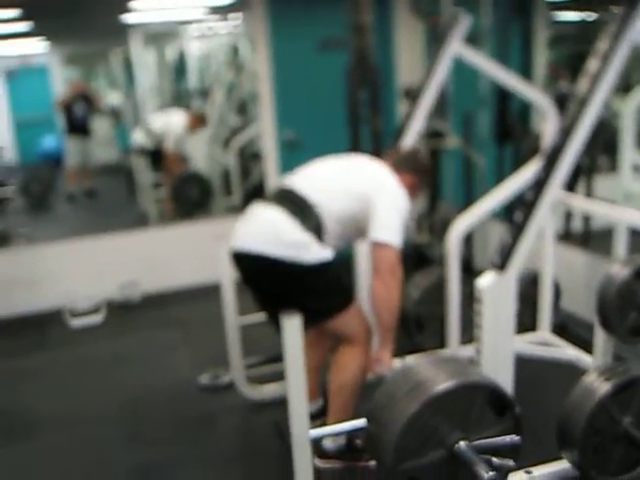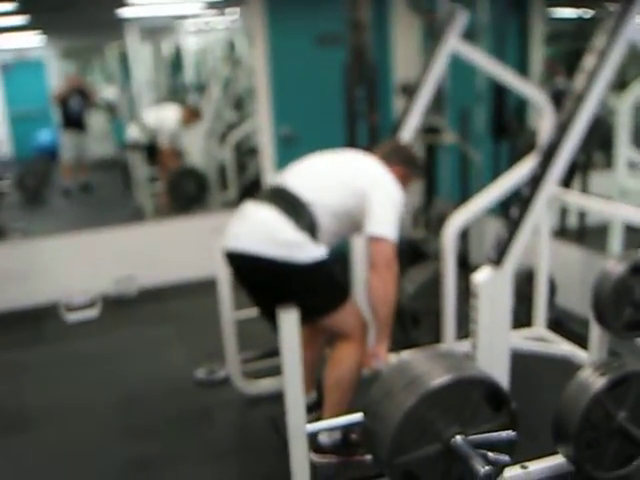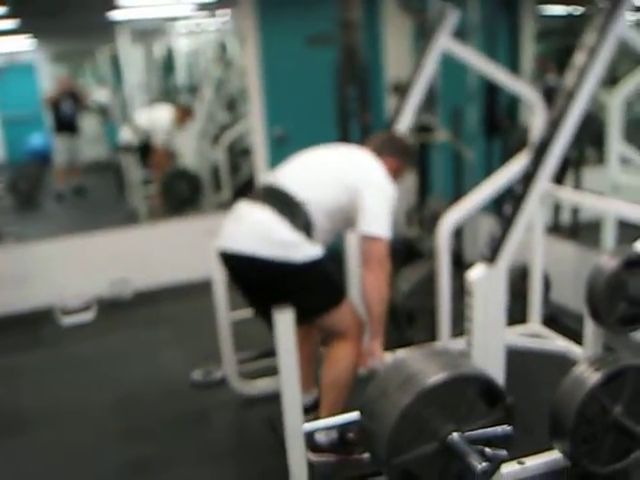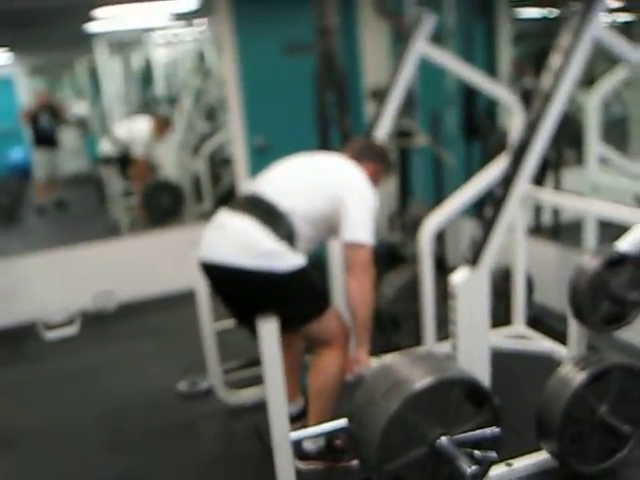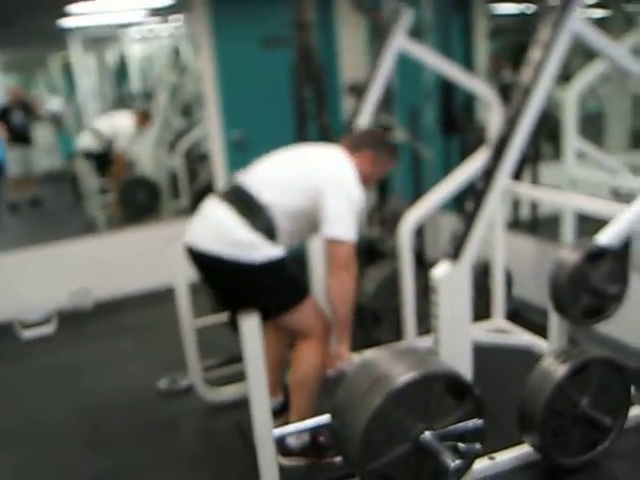
dt=0.3s
person 1, frame 1
left shoulder: (354, 167)
right shoulder: (392, 192)
right elbow: (386, 273)
right wrist: (385, 349)
left hip: (246, 241)
right hip: (288, 250)
left knee: (318, 325)
right knee: (355, 337)
left ankle: (310, 412)
right ankle: (334, 444)
person 1, frame 2
left shoulder: (339, 160)
right shoulder: (386, 185)
right elbow: (382, 267)
right wrist: (382, 344)
left hip: (239, 240)
right hip: (283, 249)
left knee: (312, 319)
right knee: (351, 333)
left ankle: (305, 407)
right ankle: (329, 439)
person 1, frame 3
left shoulder: (330, 155)
right shoulder: (377, 180)
right elbow: (375, 264)
right wrist: (376, 341)
left hip: (233, 241)
right hip: (278, 249)
left knee: (306, 317)
right knee: (347, 331)
left ankle: (305, 406)
right ankle: (325, 437)
person 1, frame 4
left shoulder: (309, 163)
right shoulder: (358, 187)
right elbow: (359, 271)
right wrist: (362, 348)
left hip: (215, 250)
right hip: (260, 259)
left knee: (290, 324)
right knee: (333, 339)
left ankle: (292, 413)
right ankle: (313, 445)
person 1, frame 5
left shoulder: (311, 155)
right shoulder: (345, 181)
right elbow: (341, 267)
right wrist: (344, 345)
left hip: (203, 234)
right hip: (240, 248)
left knee: (276, 316)
right knee: (314, 331)
left ankle: (273, 408)
right ankle: (297, 441)
